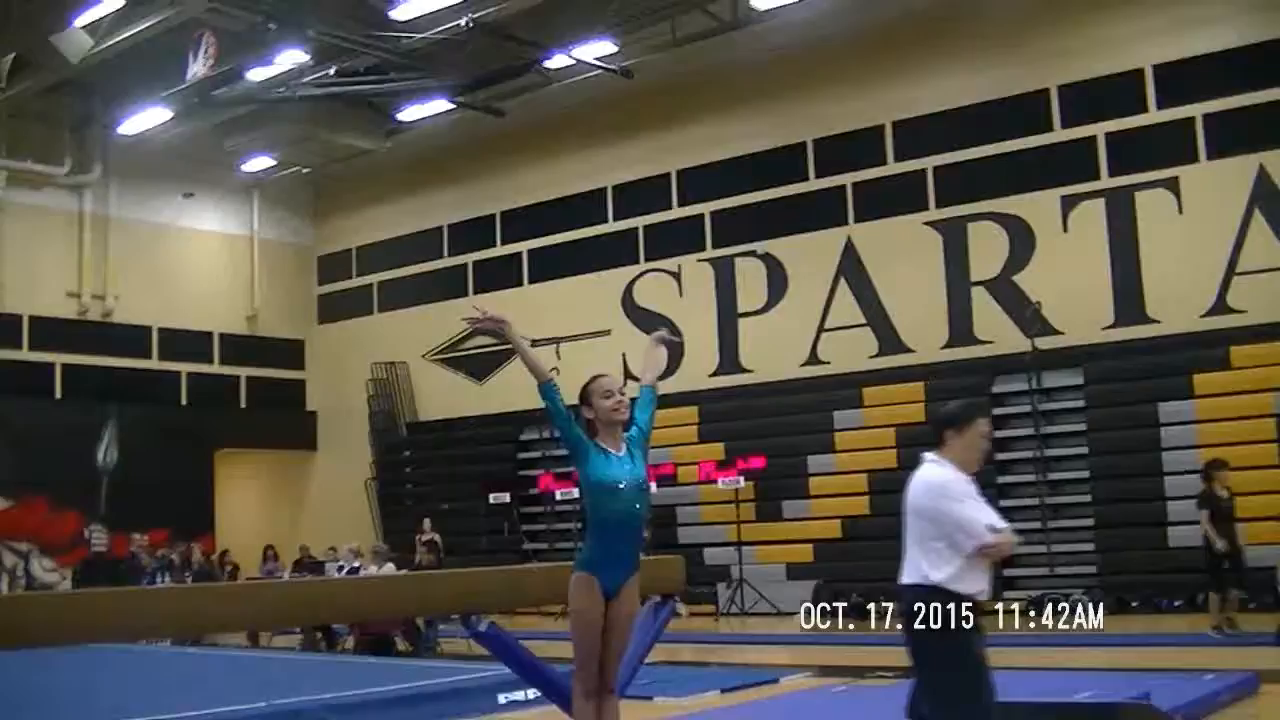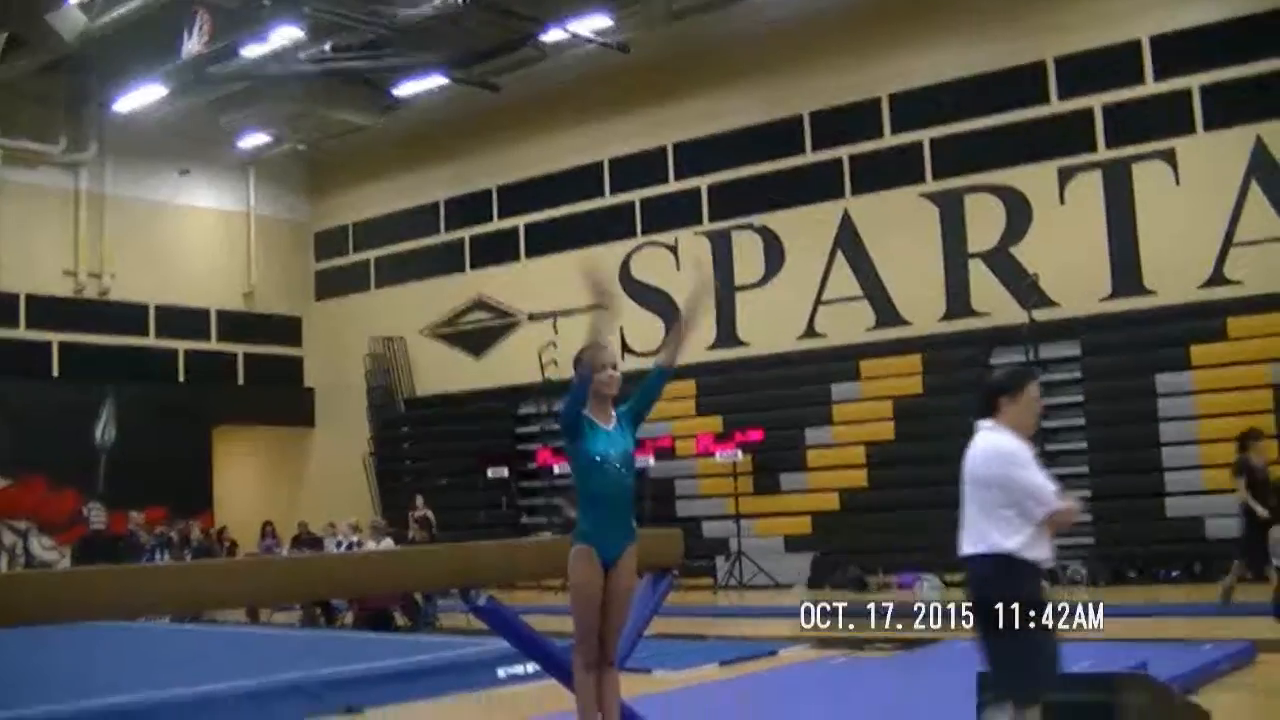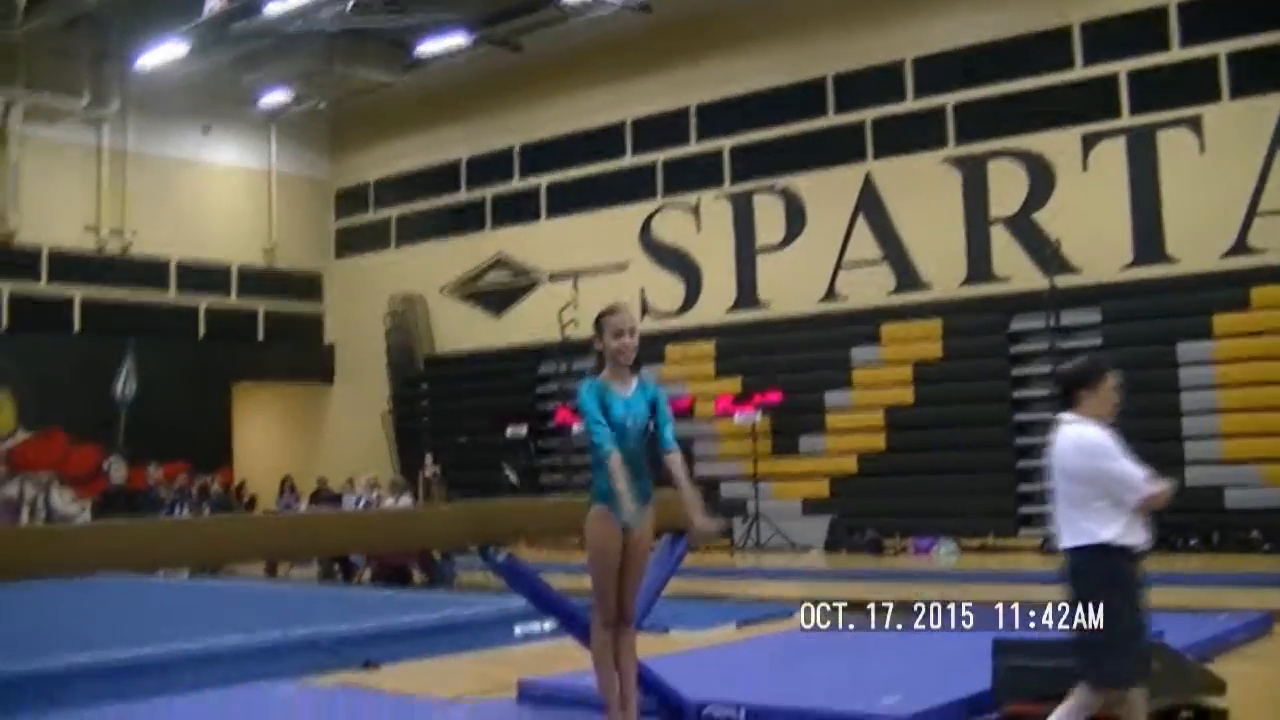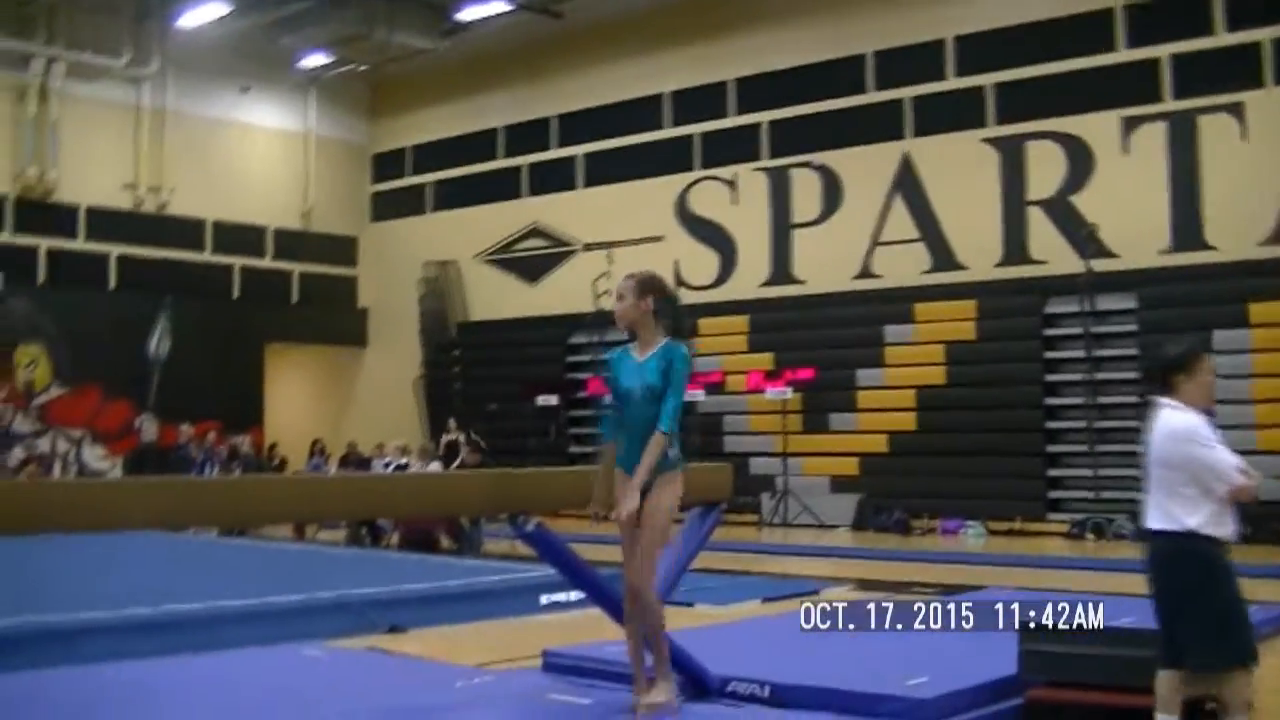
dt=0.4s
person 1, frame 1
left shoulder: (637, 443)
right shoulder: (584, 450)
left elbow: (648, 387)
right elbow: (549, 392)
left wrist: (655, 344)
right wrist: (511, 334)
left hip: (628, 576)
right hip: (591, 576)
left knee: (610, 682)
right knee: (587, 682)
person 1, frame 2
left shoulder: (628, 418)
right shoulder: (573, 422)
left elbow: (660, 371)
right elbow: (583, 375)
left wrist: (687, 316)
right wrist: (597, 308)
left hip: (625, 545)
right hip: (588, 546)
left knee: (611, 656)
right knee: (587, 655)
person 1, frame 3
left shoulder: (650, 391)
right shoulder: (589, 392)
left elbow: (669, 446)
right elbow: (605, 445)
left wrist: (694, 506)
right wrist: (625, 501)
left hip: (642, 505)
right hip: (606, 507)
left knee: (628, 615)
right knee: (606, 615)
person 1, frame 4
left shoulder: (675, 355)
right shoulder: (618, 359)
left elbow: (667, 424)
right elbow: (612, 426)
left wrist: (635, 487)
right wrist: (601, 489)
left hip: (663, 474)
right hip: (627, 473)
left knee: (640, 580)
right knee: (630, 581)
left ankle: (662, 673)
right ankle: (647, 674)
person 2, frame 1
left shoulder: (957, 482)
right shoulder: (937, 481)
left elbow: (1001, 539)
right elbow: (987, 546)
left wrist: (999, 542)
right wrist: (998, 543)
left hip: (951, 605)
right hip: (935, 605)
person 2, frame 2
left shoulder: (1001, 446)
right shoulder: (1001, 448)
left elbow: (1055, 505)
right elbow: (1059, 514)
left wrist: (1059, 508)
right wrist: (1063, 509)
left hip: (1010, 572)
right hip: (1003, 573)
left knee: (1034, 672)
right knee: (1025, 681)
person 2, frame 3
left shoulder: (1075, 437)
right shoulder: (1089, 442)
left elbow: (1132, 487)
right elbow: (1150, 497)
left wrist: (1151, 488)
right wrist: (1159, 489)
left hip: (1098, 560)
right hip: (1103, 562)
left knee: (1128, 661)
right knee: (1115, 668)
person 2, frame 4
left shoulder: (1170, 422)
right shoulder: (1185, 427)
left elbow: (1225, 477)
right elbow: (1240, 490)
left wrist: (1242, 477)
right wrist: (1250, 481)
left hip: (1174, 547)
right hip: (1190, 550)
left knee: (1179, 652)
right knee: (1232, 649)
